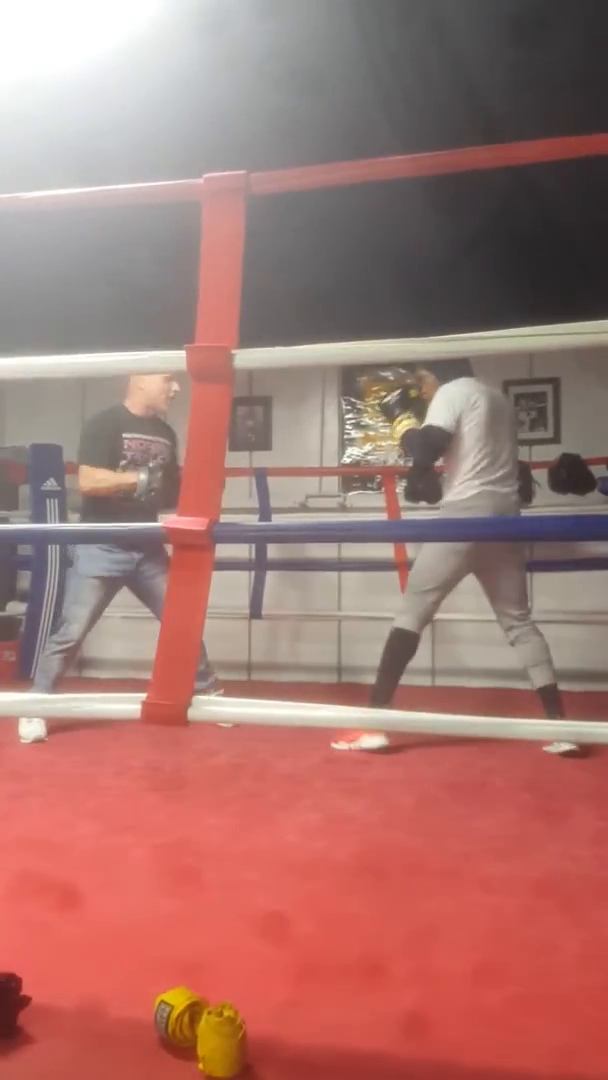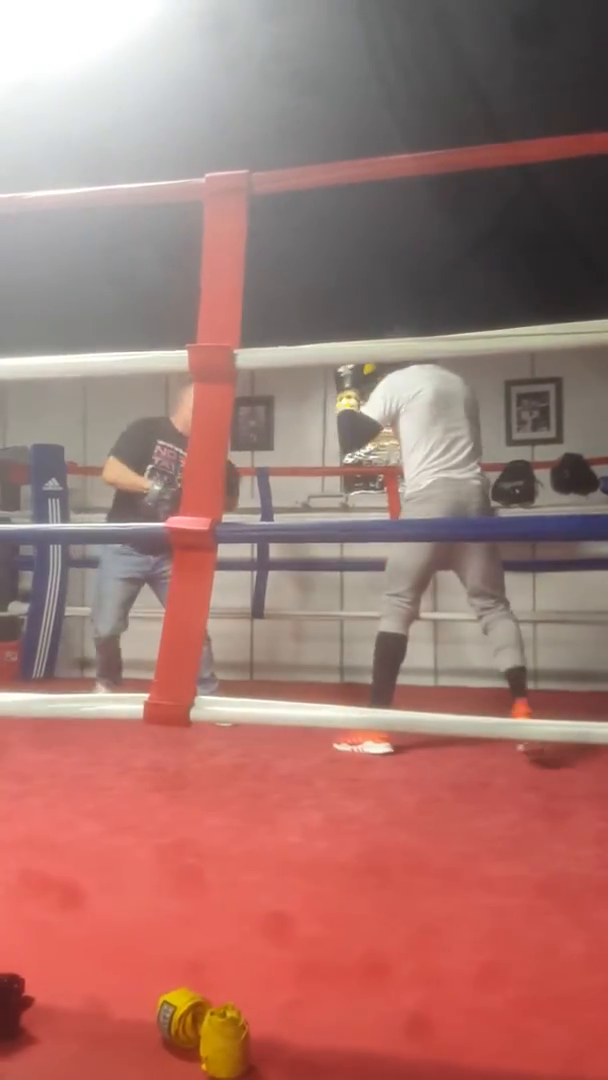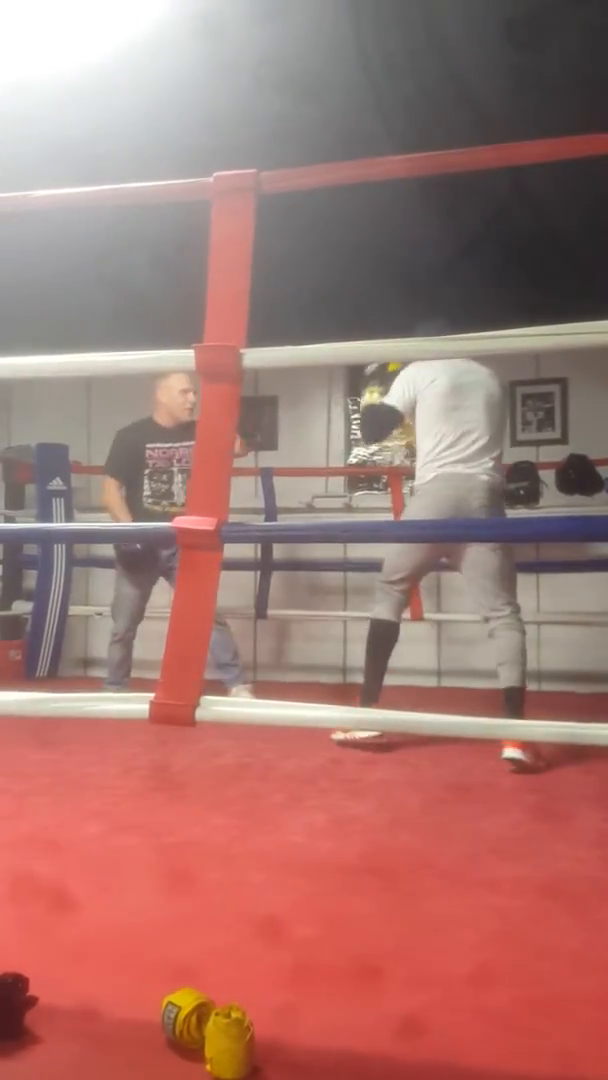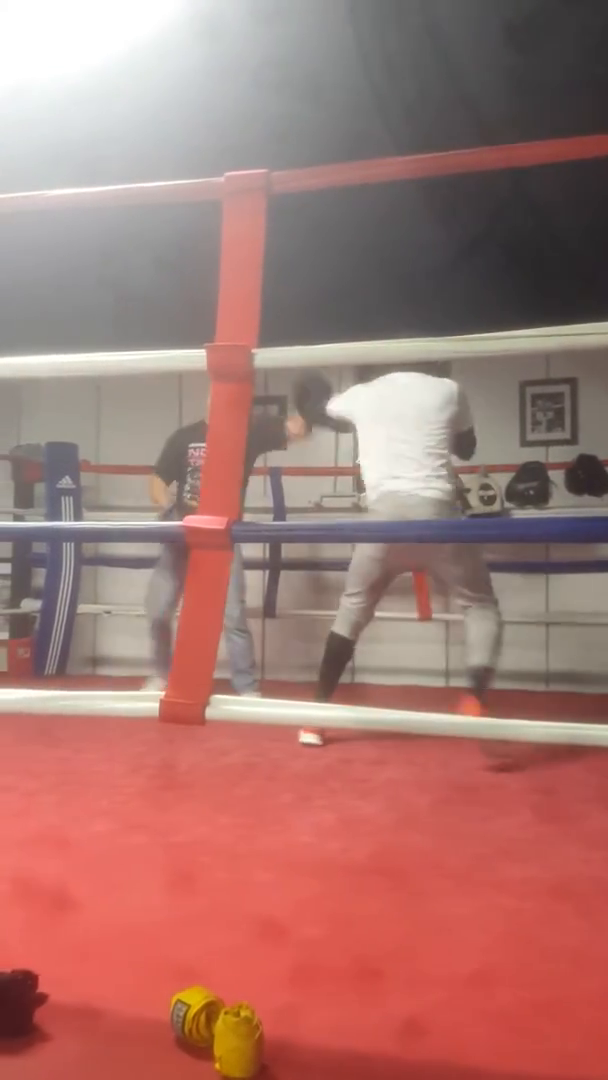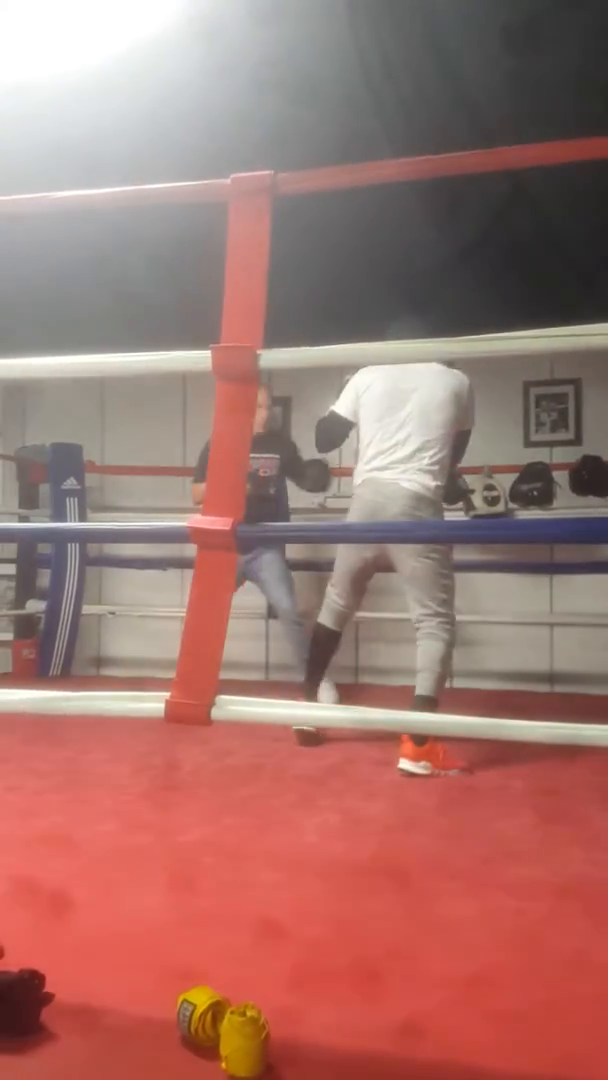
dt=0.4s
person 1, frame 1
left shoulder: (454, 392)
right shoulder: (498, 400)
left elbow: (425, 450)
left wrist: (401, 416)
left hip: (466, 514)
right hip: (505, 514)
left knee: (414, 609)
right knee: (519, 621)
right ankle: (558, 724)
person 1, frame 2
left shoulder: (397, 382)
right shoulder: (459, 384)
left elbow: (350, 439)
left wrist: (348, 391)
left hip: (429, 502)
right hip: (473, 499)
left knee: (397, 607)
right knee: (493, 605)
left ankle: (375, 729)
right ankle: (522, 708)
person 1, frame 3
left shoulder: (418, 372)
right shoulder: (489, 378)
left elbow: (374, 430)
left hip: (435, 496)
right hip: (483, 498)
left knee: (390, 593)
right knee: (502, 612)
left ankle: (367, 712)
person 1, frame 4
left shoulder: (361, 396)
right shoulder: (447, 390)
left elbow: (323, 413)
right elbow: (466, 448)
left hip: (385, 514)
right hip: (435, 512)
left knee: (352, 610)
right knee: (481, 607)
right ankle: (475, 705)
person 1, frame 5
left shoulder: (367, 376)
right shoulder: (456, 382)
left elbow: (324, 439)
left hip: (368, 500)
right hip: (416, 507)
left knee: (337, 602)
right knee: (435, 620)
left ankle: (308, 707)
right ankle: (417, 745)
person 2, frame 1
left shoulder: (164, 433)
right shoulder: (104, 424)
right elbow: (88, 481)
left wrist: (174, 487)
right wrist: (141, 479)
left hip: (147, 548)
right hip: (102, 548)
right knee: (71, 631)
left ankle: (206, 693)
person 2, frame 2
right shoulder: (144, 430)
left elbow: (228, 502)
right elbow: (111, 472)
left wrist: (228, 485)
right wrist: (153, 487)
left hip: (169, 554)
right hip: (125, 549)
right knee: (106, 628)
left ankle: (209, 698)
right ankle: (107, 681)
person 2, frame 3
left shoulder: (197, 433)
right shoulder: (132, 437)
left elbow: (239, 448)
right elbow: (111, 490)
right hip: (141, 546)
left knee: (209, 616)
right knee: (123, 626)
left ankle: (238, 687)
right ankle: (115, 692)
person 2, frame 4
left shoulder: (250, 431)
right shoulder: (185, 437)
left elbow: (297, 430)
right elbow: (157, 483)
right wrist: (169, 509)
right hip: (183, 540)
left knee: (233, 618)
right knee: (158, 611)
left ankle: (248, 692)
right ankle: (161, 673)
person 2, frame 5
left shoulder: (281, 444)
left elbow: (306, 480)
right elbow: (197, 496)
left wrist: (316, 475)
left hip: (266, 545)
left knee: (288, 611)
left ankle: (316, 679)
